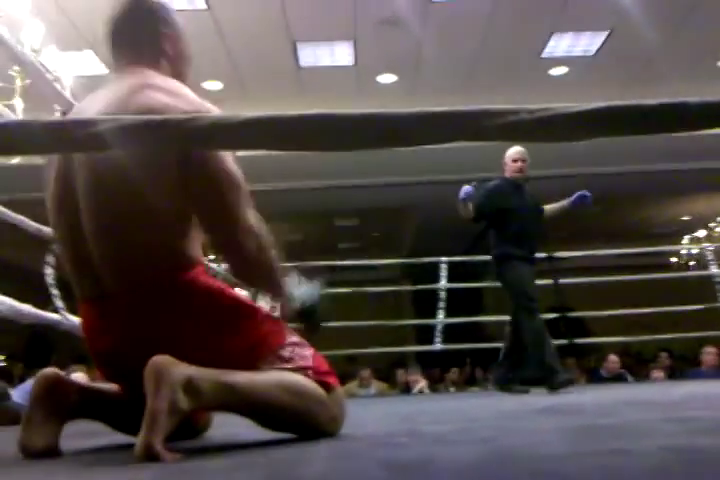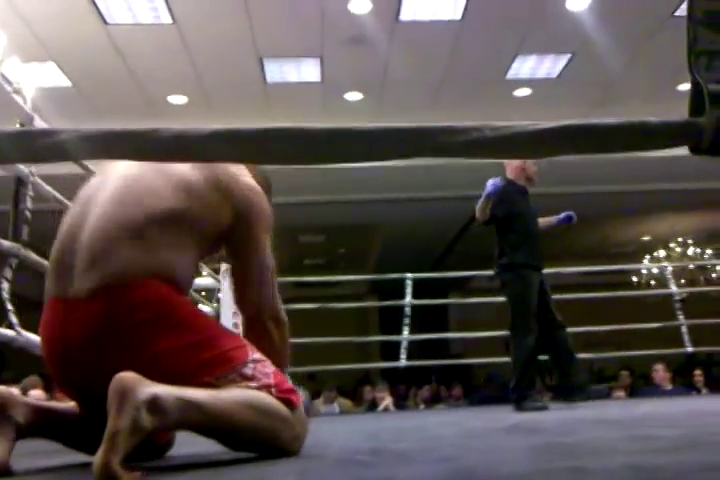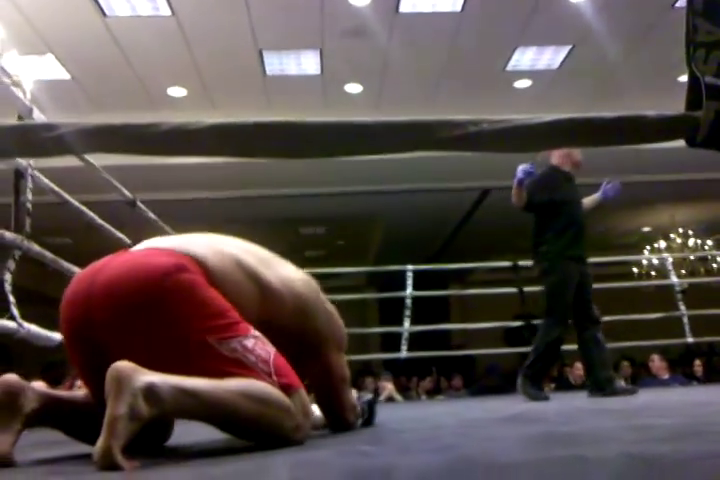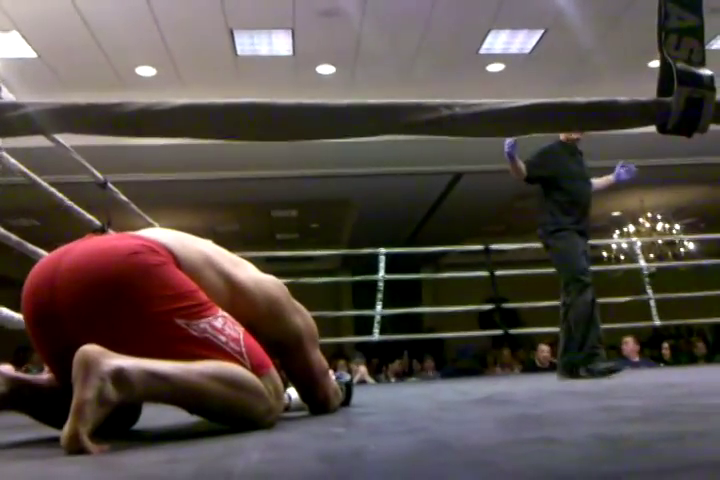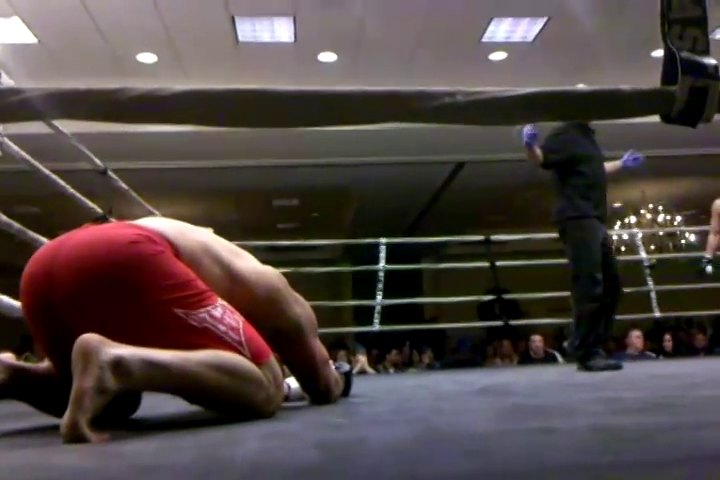
dt=0.5s
person 1, frame 1
left shoulder: (73, 125)
right shoulder: (184, 109)
right elbow: (238, 234)
right wrist: (287, 292)
left hip: (105, 328)
right hip: (175, 306)
left knee: (189, 417)
right knee: (327, 406)
left ankle: (72, 396)
right ankle: (189, 383)
person 1, frame 2
left shoulder: (131, 167)
right shoulder: (240, 185)
right elbow: (265, 313)
right wrist: (271, 379)
left hip: (59, 334)
left knee: (151, 438)
right knee: (288, 424)
left ankle: (27, 413)
right ankle: (153, 401)
person 1, frame 3
right shoulder: (316, 308)
right elbow: (342, 416)
right wrist: (358, 409)
right hip: (155, 285)
left knee: (146, 425)
right knee: (291, 414)
left ankle: (34, 401)
right ankle: (147, 389)
person 1, frame 4
right shoulder: (279, 306)
right elbow: (322, 400)
right wrist: (335, 390)
right hip: (125, 272)
left knee: (113, 410)
right knee: (264, 401)
right ankle: (112, 373)
person 1, frame 5
right shoulder: (280, 298)
right elbow: (324, 390)
left wrist: (281, 385)
right wrist: (336, 379)
right hip: (123, 261)
left knee: (114, 398)
right knee: (264, 389)
right ankle: (114, 362)
person 2, frame 1
left shoulder: (523, 191)
right shoulder: (495, 190)
left elbow: (539, 213)
right elbow: (470, 215)
left wrist: (570, 202)
right wrist: (464, 201)
left hip: (525, 261)
right hip: (510, 261)
left knee: (521, 321)
right knee: (530, 313)
left ankle: (505, 377)
right ankle: (550, 375)
person 2, frame 2
left shoulder: (520, 194)
right shoulder: (505, 191)
right elbow: (482, 216)
left wrist: (557, 220)
right wrist: (487, 196)
left hip: (532, 271)
right hip: (517, 271)
left knee: (554, 328)
right knee: (525, 333)
left ankle: (569, 386)
right ankle: (523, 395)
person 2, frame 3
left shoulder: (566, 180)
right shoulder: (547, 179)
right elbow: (519, 201)
left wrist: (601, 195)
right wrist: (520, 182)
left hip: (575, 260)
right hip: (555, 260)
left knee: (589, 321)
right knee: (557, 321)
left ankle: (601, 381)
right ankle: (530, 378)
person 2, frame 4
left shoulder: (577, 156)
right shoulder: (551, 153)
right elbow: (522, 173)
left wrist: (614, 177)
right wrist: (512, 157)
left hip: (578, 233)
right hip: (560, 232)
left knee: (575, 295)
right knee: (582, 289)
left ankle: (570, 362)
right ankle: (589, 358)
person 2, frame 5
left shoulder: (587, 136)
right shoulder: (564, 134)
right elbow: (541, 157)
left wrist: (621, 163)
right wrist: (530, 145)
left hip: (594, 219)
right hip: (577, 219)
left knee: (611, 284)
right knee: (589, 286)
left ankle: (579, 342)
right ankle: (588, 353)
